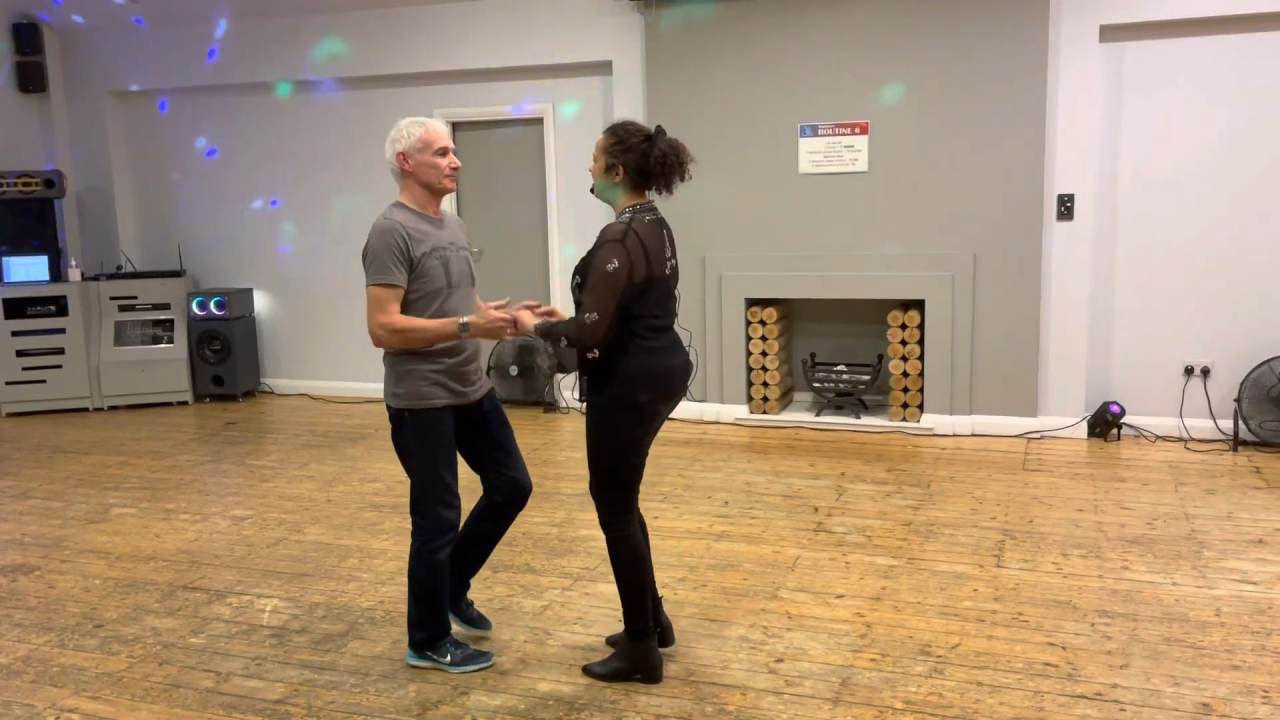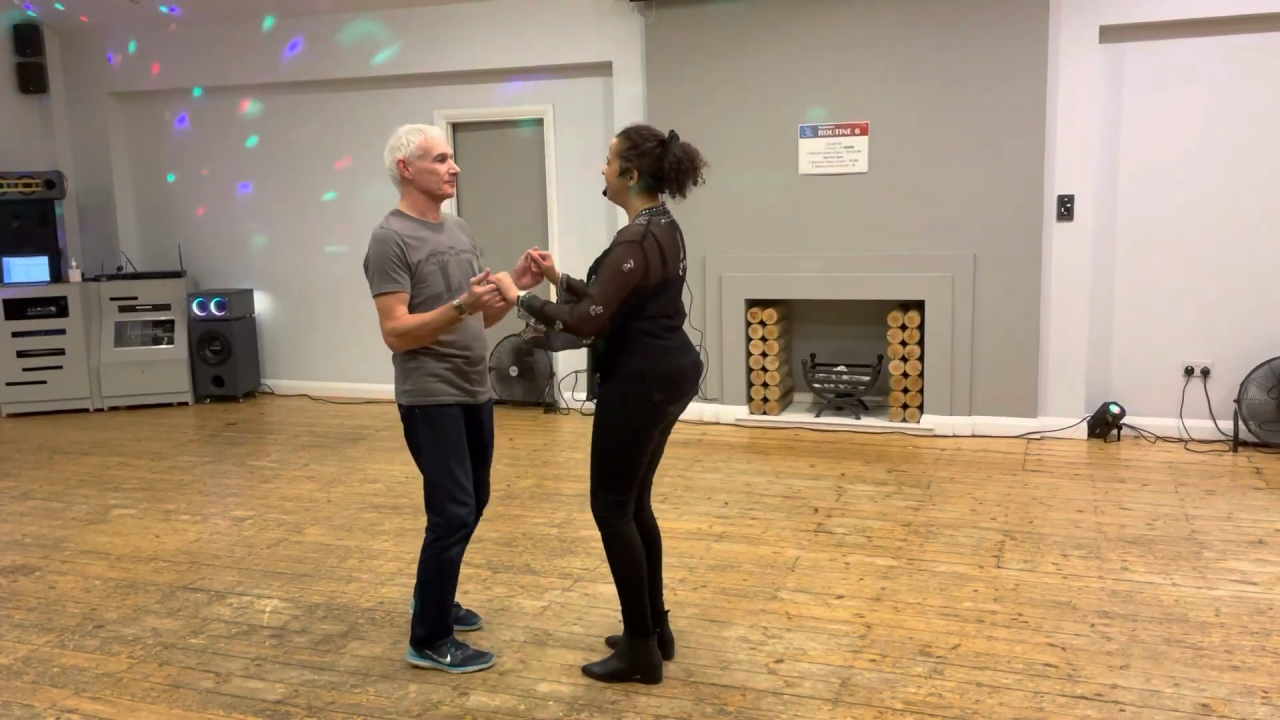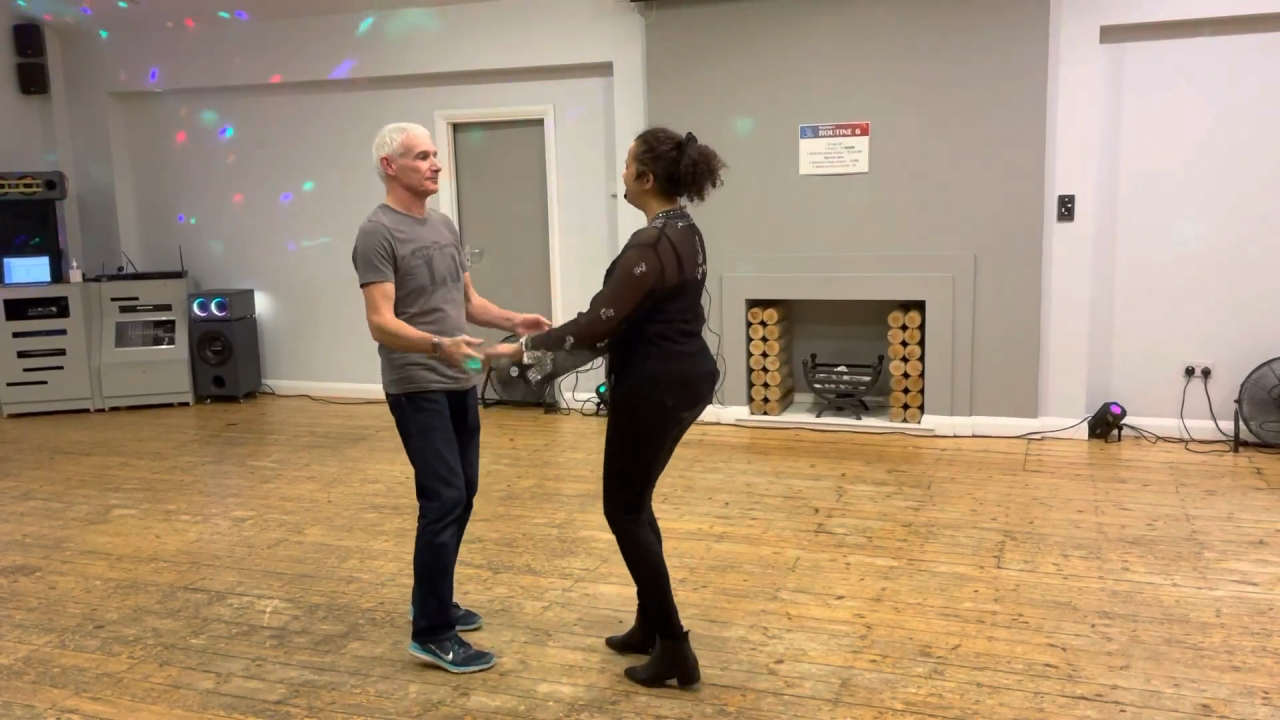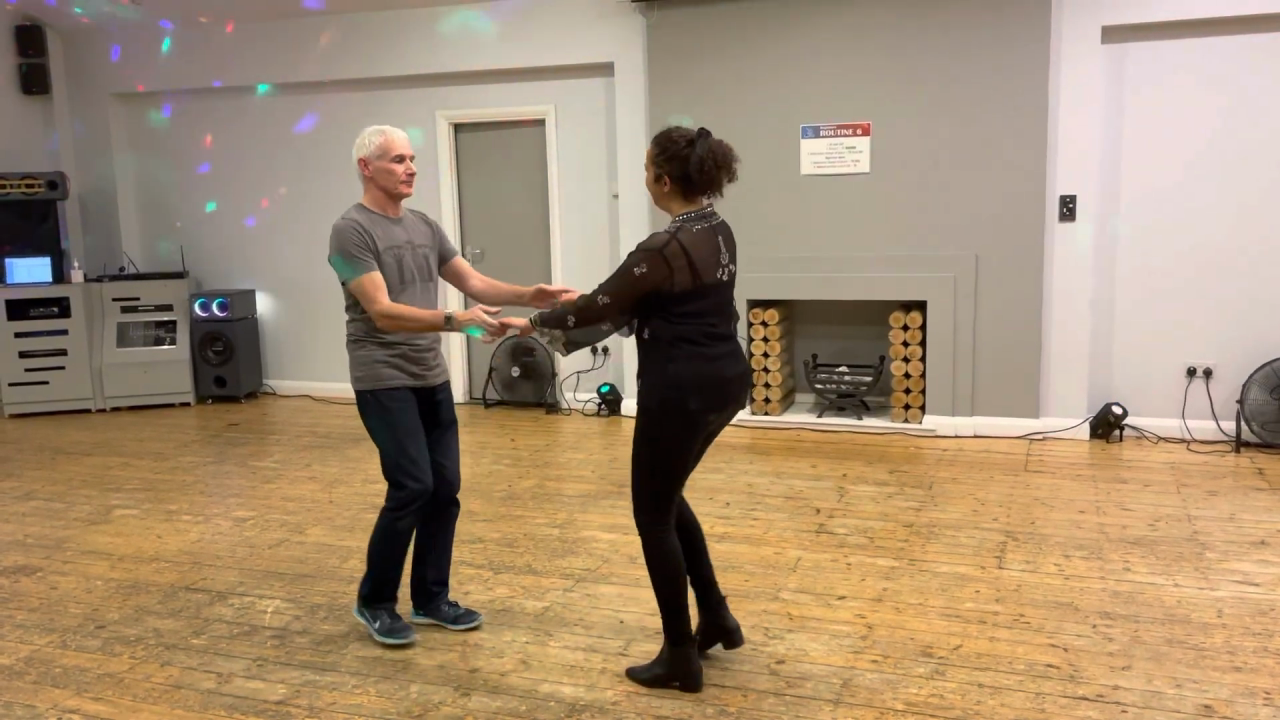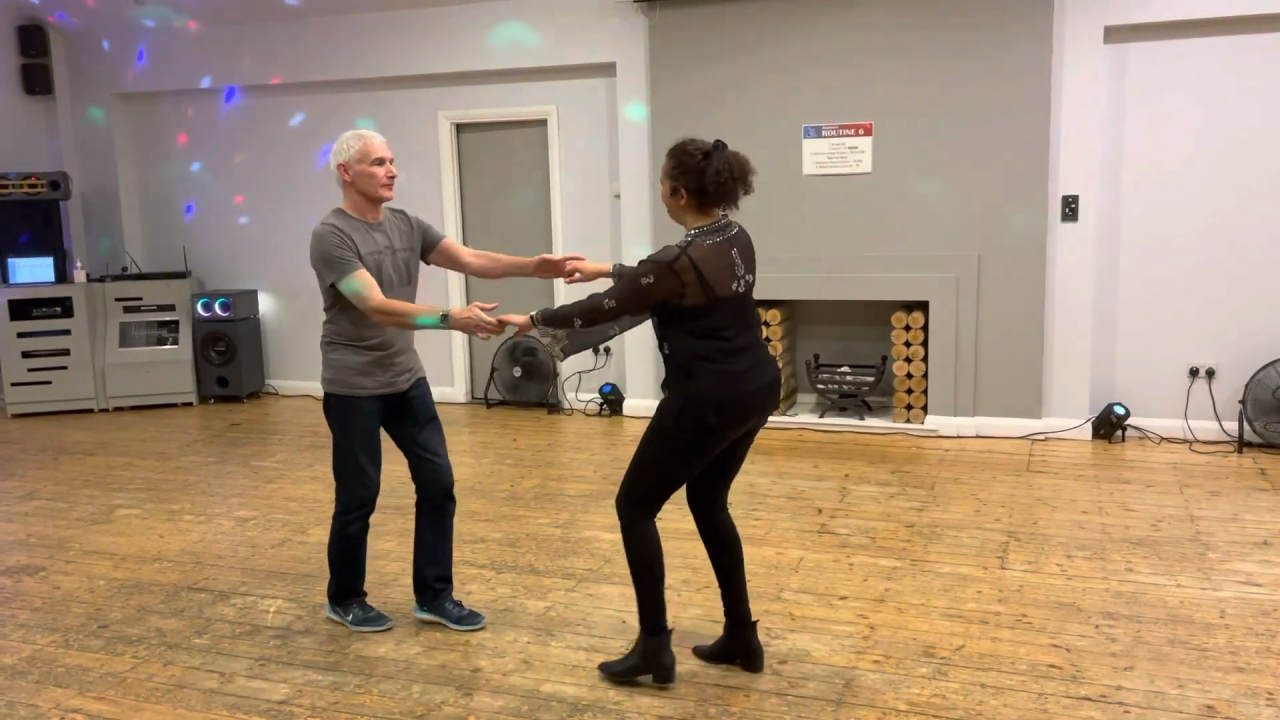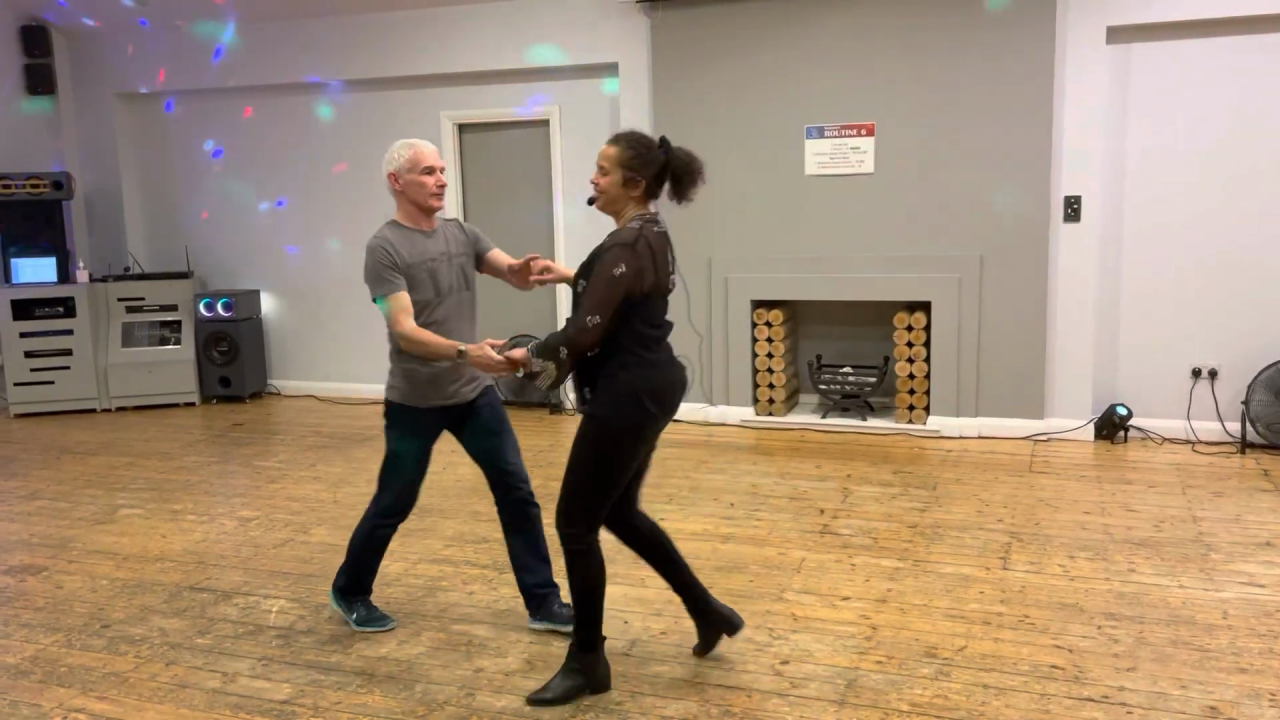
dt=0.4s
person 1, frame 1
left shoulder: (618, 237)
right shoulder: (655, 226)
left elbow: (592, 330)
left wrist: (537, 327)
right wrist: (562, 319)
left hip: (629, 382)
right hip: (662, 369)
left knee: (616, 509)
right knee: (615, 496)
left ankle: (641, 649)
right ankle: (651, 619)
person 1, frame 2
left shoulder: (637, 238)
right shoulder: (663, 228)
left elbow: (589, 321)
left wrist: (521, 297)
right wrist: (560, 279)
left hip: (640, 383)
right hip: (667, 374)
left knee: (612, 509)
right knee: (633, 503)
left ankle: (640, 649)
right ankle: (655, 627)
person 1, frame 3
left shoulder: (650, 242)
right shoulder: (684, 231)
left elbow: (600, 324)
left wrist: (526, 345)
right wrist: (570, 325)
left hip: (654, 386)
right hip: (686, 377)
left knee: (624, 511)
right knee: (634, 502)
left ankle: (674, 649)
right ankle: (650, 627)
person 1, frame 4
left shoulder: (665, 248)
right shoulder: (718, 231)
left elbow: (603, 307)
left wrist: (532, 322)
right wrist: (581, 302)
left hip: (683, 389)
right hip: (726, 379)
left knee: (653, 514)
right knee: (664, 497)
left ankle: (681, 655)
right ankle: (714, 617)
person 1, frame 5
left shoulder: (680, 260)
right shoulder: (736, 239)
left elbow: (607, 308)
left wrist: (532, 321)
right wrist: (606, 268)
left hip: (706, 400)
right hip: (755, 388)
left knee: (635, 505)
right knee: (708, 504)
left ankle: (653, 646)
right ankle: (742, 637)
person 1, frame 6
left shoulder: (628, 243)
right shoulder: (649, 234)
left elbow: (586, 330)
left wrist: (530, 355)
right wrist: (572, 276)
left hip: (626, 395)
right hip: (646, 387)
left knee: (575, 520)
right knee: (618, 513)
left ankle: (587, 661)
right ankle: (708, 611)
person 2, frame 1
left shoulder: (454, 226)
right shoulder: (392, 231)
right elbow: (383, 327)
left wrist: (505, 317)
right wrist: (468, 327)
left hip: (474, 390)
right hip: (422, 400)
left knee: (512, 485)
right knee: (438, 517)
left ankle: (452, 587)
right ankle: (429, 642)
person 2, frame 2
left shoulder: (459, 230)
right shoulder: (390, 240)
right elbow: (396, 333)
left wrist: (514, 285)
right wrist: (461, 305)
left hip: (475, 392)
right hip: (430, 398)
left knee: (470, 506)
right knee: (452, 513)
left ankle: (433, 598)
right ankle: (430, 640)
person 2, frame 3
left shoulder: (444, 225)
right shoulder: (378, 232)
left elbow: (467, 301)
right elbow: (381, 324)
left wrist: (512, 320)
right wrist: (442, 345)
left hip: (459, 383)
right hip: (417, 386)
left knee: (462, 495)
right knee: (444, 498)
left ankle: (431, 600)
right ankle: (433, 633)
person 2, frame 4
left shoulder: (424, 226)
right shoulder: (351, 231)
left elbow: (471, 281)
right elbow: (382, 311)
left wrist: (528, 296)
right wrist: (456, 321)
left hip: (432, 377)
right hip: (383, 381)
left knee: (445, 487)
right knee: (413, 487)
left ankle: (430, 597)
right ankle: (375, 602)
person 2, frame 5
left shoulder: (407, 226)
right shoulder: (330, 236)
left elbow: (471, 260)
right elbow: (378, 308)
left wrist: (535, 265)
right wrist: (452, 318)
left hip: (406, 380)
right hip: (353, 388)
left knee: (438, 483)
right knee: (359, 496)
left ankle: (433, 595)
right ankle: (344, 599)
person 2, frame 6
left shoulder: (462, 233)
right shoulder: (385, 247)
left elbow: (510, 272)
right elbow: (405, 332)
left wrist: (526, 270)
right wrist: (466, 352)
left hip: (475, 391)
right hip: (416, 399)
left knee: (515, 488)
right knee: (396, 502)
left ankle: (542, 601)
right ankle: (350, 592)
